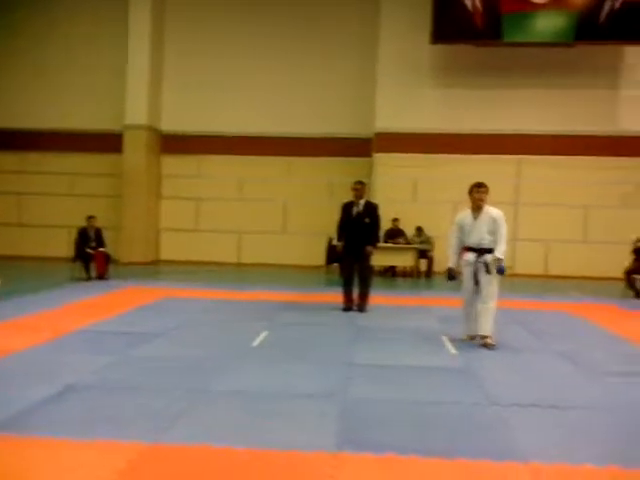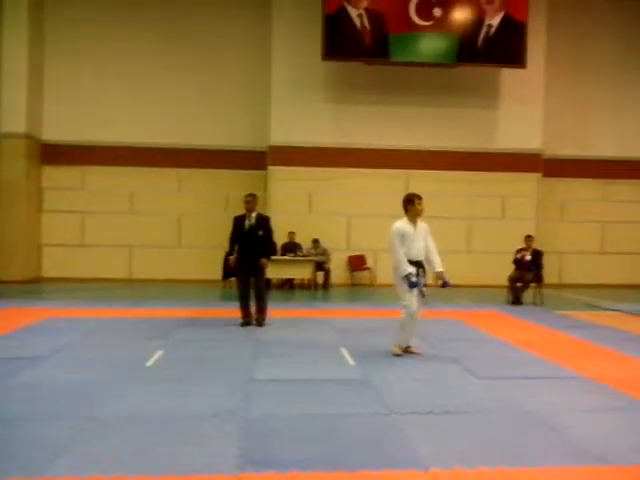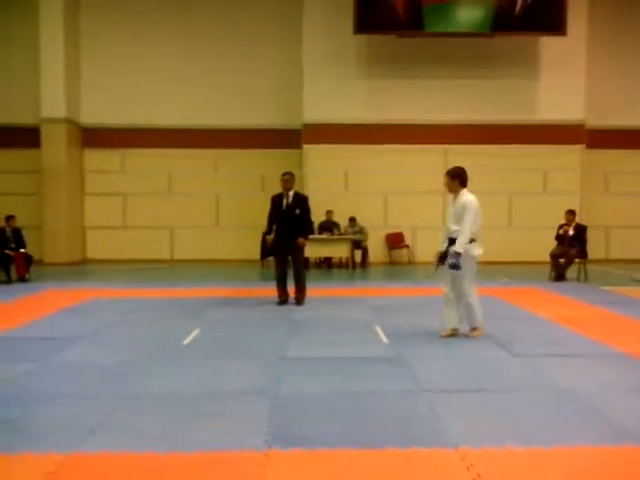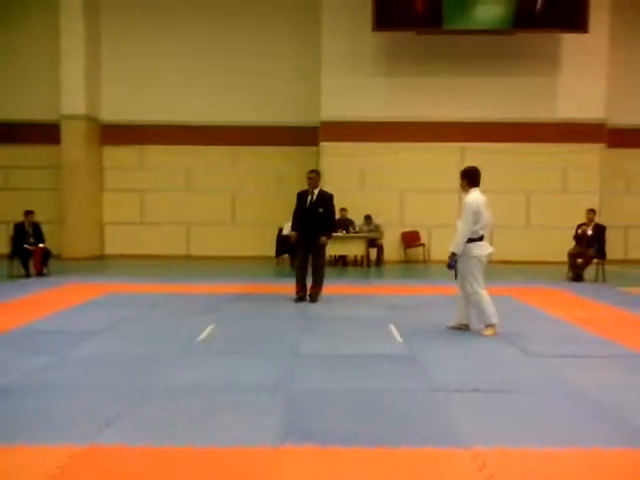
dt=1s
person 1, frame 1
left shoulder: (496, 215)
right shoulder: (462, 217)
left elbow: (502, 238)
right elbow: (455, 242)
left wrist: (498, 258)
right wrist: (451, 265)
left hip: (488, 259)
right hip: (469, 259)
left knee: (488, 297)
right knee: (469, 297)
left ankle: (486, 334)
right ankle: (472, 332)
person 1, frame 2
left shoulder: (424, 227)
right shoulder: (398, 227)
left elbow: (431, 250)
right elbow: (398, 254)
left wrist: (439, 271)
right wrist: (408, 274)
left hip: (419, 271)
right hip: (404, 271)
left knee: (415, 310)
right knee: (411, 309)
left ankle: (406, 344)
right ankle: (399, 343)
person 1, frame 3
left shoulder: (469, 201)
right shoulder: (454, 201)
left elbow: (466, 229)
left wrist: (457, 252)
right wrist: (444, 249)
left hip: (463, 250)
right hip: (453, 248)
left knee: (466, 290)
right knee: (450, 290)
left ankle: (476, 325)
right ankle: (452, 326)
person 1, frame 4
left shoulder: (470, 200)
right shoulder: (480, 198)
left elbow: (464, 229)
left wrist: (453, 252)
left hip: (471, 249)
right hip: (475, 246)
left knee: (475, 288)
right knee: (465, 287)
left ankle: (491, 323)
right ankle: (464, 321)
person 2, frame 1
left shoulder: (372, 207)
right shoulder: (346, 206)
left elbow: (375, 227)
right elbow: (342, 225)
left wrist: (372, 245)
right wrist: (340, 241)
left hip: (364, 247)
right hip: (348, 246)
left knee: (364, 275)
right knee: (347, 275)
left ankle: (362, 303)
right ankle: (348, 302)
person 2, frame 2
left shoulder: (264, 220)
right shoulder: (238, 219)
left elbow: (269, 240)
right elbow: (233, 238)
left wrist: (266, 257)
right wrist: (232, 255)
left hip: (258, 260)
right hip: (242, 259)
left knee: (260, 289)
right knee: (243, 289)
left ankle: (260, 317)
right ankle: (246, 317)
person 2, frame 3
left shoulder: (302, 198)
right shoulder: (275, 198)
left elbow: (307, 219)
right elbow: (271, 217)
left wrist: (304, 236)
right wrist: (269, 234)
left hip: (296, 239)
right hip: (280, 239)
left knee: (298, 268)
right knee: (280, 269)
left ankle: (300, 296)
right ankle: (283, 296)
person 2, frame 4
left shoulder: (327, 197)
right shoulder: (301, 195)
left elbow: (331, 218)
right elbow: (297, 214)
left wrist: (326, 235)
right wrist: (293, 230)
left hip: (318, 237)
right hip: (302, 236)
left knee: (318, 266)
right knee: (300, 265)
left ankle: (314, 294)
right ankle: (301, 293)
